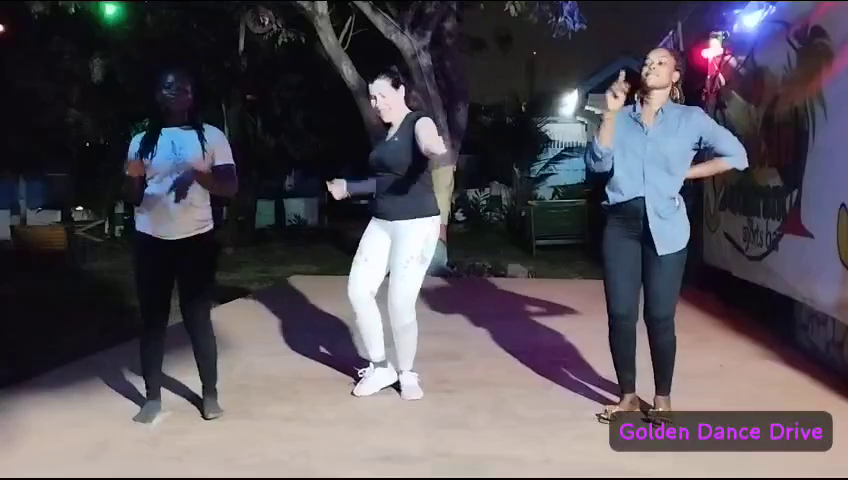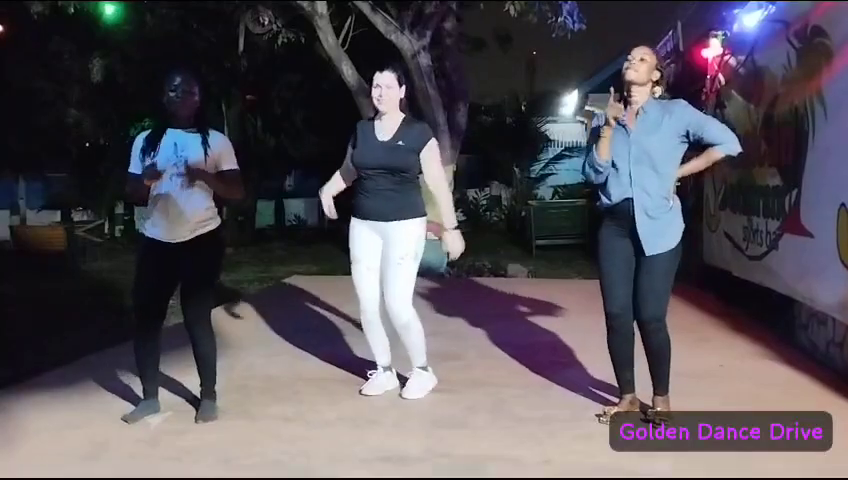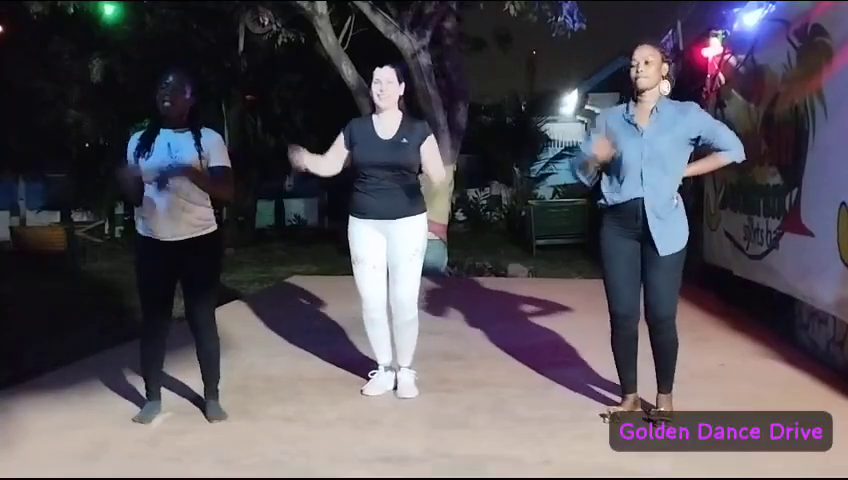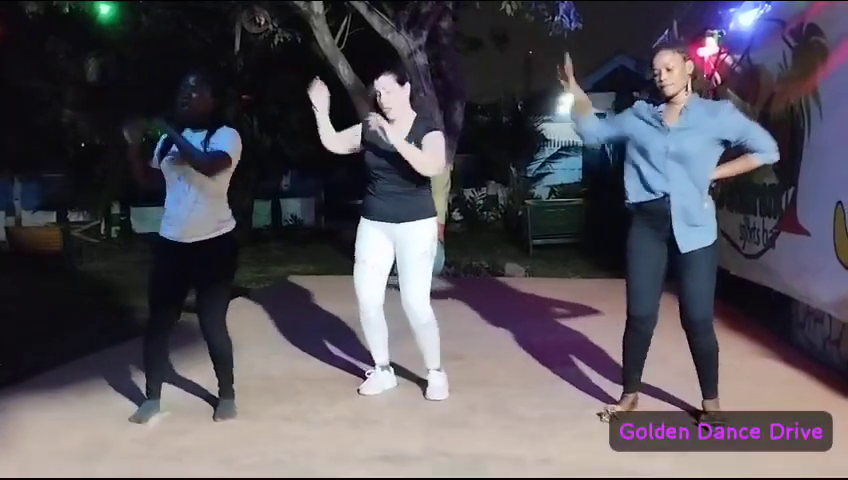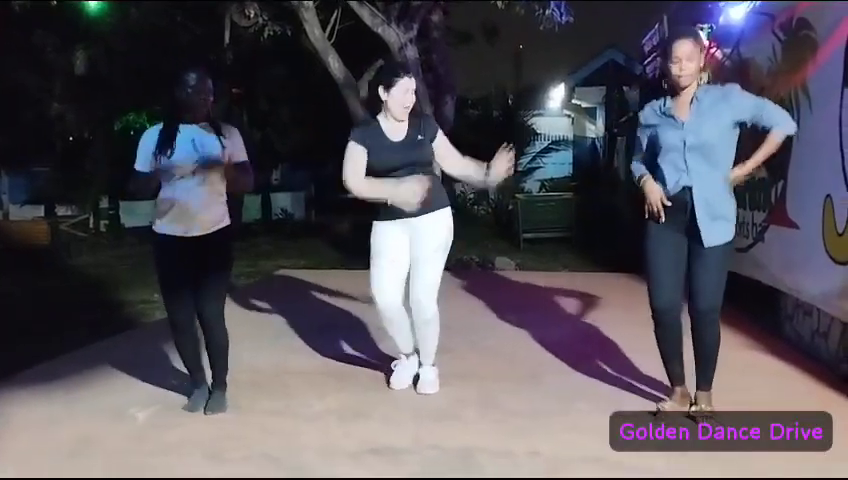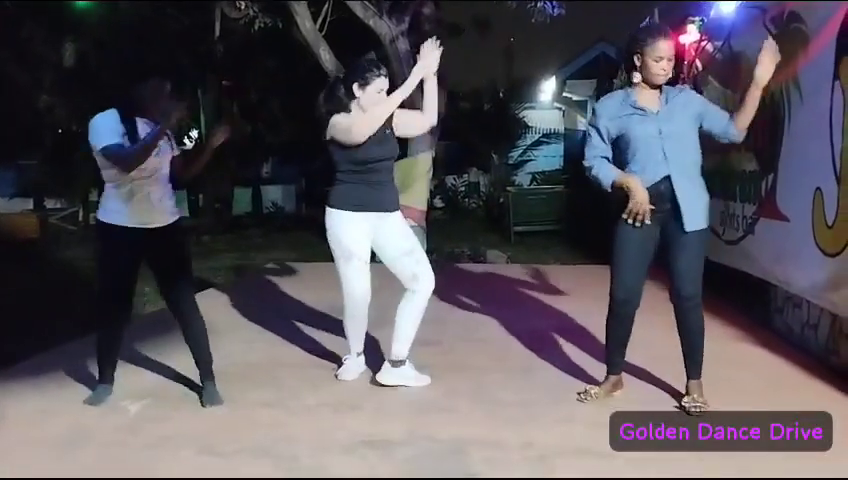
dt=0.5s
person 1, frame 1
left shoulder: (691, 118)
right shoulder: (620, 119)
left elbow: (736, 156)
right elbow: (597, 163)
left wrist: (683, 173)
right wrist: (611, 113)
left hip: (665, 227)
right hip: (621, 224)
left knee: (659, 316)
right knee: (620, 314)
left ankle: (662, 398)
right ankle: (627, 395)
person 1, frame 2
left shoulder: (676, 112)
right shoulder: (603, 121)
left elbow: (727, 143)
right elbow: (594, 173)
left wrist: (677, 172)
right wrist: (608, 128)
left hip: (658, 226)
right hip: (615, 225)
left knee: (650, 317)
right knee: (616, 314)
left ankle: (661, 397)
right ankle: (627, 396)
person 1, frame 3
left shoulder: (686, 114)
right shoulder: (609, 119)
left elbow: (733, 149)
right elbow: (584, 175)
left wrist: (681, 172)
right wrist: (593, 158)
left hip: (664, 225)
right hip: (618, 224)
left knee: (661, 315)
right knee: (622, 314)
left ankle: (665, 396)
right ankle: (629, 395)
person 1, frame 4
left shoulder: (717, 114)
right shoulder: (640, 116)
left elbow: (766, 149)
right elbow: (595, 131)
left wrist: (713, 173)
right wrist: (576, 92)
left hip: (693, 226)
right hip: (647, 223)
left knee: (698, 318)
right knee: (640, 315)
left ankle: (711, 400)
right ankle: (630, 393)
person 1, frame 5
left shoulder: (728, 98)
right shoulder: (651, 114)
left elbow: (783, 123)
right elbow: (640, 161)
left wrist: (743, 170)
right wrist: (646, 182)
left hip: (712, 218)
right hip: (666, 217)
left knee: (705, 309)
right knee: (664, 307)
left ankle: (703, 394)
right ankle: (678, 390)
person 1, frame 6
left shoulder: (687, 100)
right shoulder: (611, 107)
left elbow: (732, 132)
right elbow: (594, 161)
left wrist: (758, 84)
right wrist: (629, 182)
left hip: (686, 208)
right hip: (640, 207)
left knee: (688, 297)
right knee: (623, 297)
left ankle: (694, 385)
right ankle: (612, 376)
person 2, frame 1
left shoulder: (211, 136)
right shoulder: (142, 141)
left elbow: (231, 187)
right elbow: (132, 195)
left wrist: (196, 175)
right wrist: (134, 178)
left hip: (197, 240)
right hip: (151, 241)
left knee: (197, 318)
right knee: (152, 319)
left ankle: (210, 393)
right ankle: (152, 398)
person 2, frame 2
left shoulder: (215, 141)
right shoulder: (145, 141)
left elbow: (237, 192)
right elbow: (131, 192)
left wrist: (205, 176)
right wrist: (145, 182)
left hip: (202, 241)
right hip: (156, 241)
left knee: (197, 319)
right knee: (145, 317)
left ankle: (208, 396)
right ankle: (149, 397)
person 2, frame 3
left shoulder: (209, 139)
right shoulder: (140, 141)
left elbow: (226, 189)
right elbow: (133, 194)
left wrist: (188, 171)
right wrist: (131, 186)
left hip: (200, 242)
right hip: (153, 244)
left knee: (202, 321)
right knee: (154, 321)
left ankle: (212, 397)
right ankle: (152, 399)
person 2, frame 4
left shoulder: (226, 136)
right shoulder: (169, 140)
left elbow: (210, 167)
right elbow: (147, 181)
left wrist: (169, 132)
right wrist: (134, 146)
left hip: (214, 243)
right hip: (171, 242)
left knee: (211, 323)
right knee: (158, 321)
left ankle: (227, 394)
right ankle: (152, 397)
person 2, frame 5
left shoulder: (227, 134)
right shoulder: (154, 136)
left elbow: (246, 182)
right elbow: (140, 184)
left wrist: (222, 168)
right wrist: (158, 180)
left hip: (214, 237)
right hip: (170, 238)
left knee: (211, 315)
right knee: (180, 317)
left ankle: (219, 387)
right ankle: (198, 384)
person 2, frame 6
left shoulder: (160, 127)
right shoulder: (106, 122)
left elbow: (181, 172)
right elbow: (126, 163)
left wrist: (211, 145)
right wrist: (167, 123)
left hip: (165, 226)
right hip: (119, 229)
left knee: (183, 303)
right knee: (114, 308)
left ankle: (208, 379)
right ankle: (104, 380)
person 3, frame 1
left shoulder: (420, 122)
right shoulder: (388, 134)
left elbow: (432, 144)
left wrist: (435, 148)
right wrist: (351, 188)
left hip: (417, 224)
right hip: (382, 224)
left knee: (400, 304)
right knee: (358, 290)
left ankle: (407, 374)
right ankle: (380, 367)
person 3, frame 2
left shoulder: (419, 132)
right shoulder: (362, 130)
left elbow: (437, 181)
right elbow: (349, 170)
left wrist: (450, 226)
right wrist: (330, 188)
left hip: (405, 224)
right hip: (365, 225)
left knee: (397, 303)
right knee: (367, 302)
left ankle: (423, 372)
right ankle: (384, 371)
person 3, frame 3
left shoulder: (418, 130)
right shoulder: (355, 129)
left elbow: (436, 173)
right elbow: (330, 165)
left wrist: (435, 173)
right wrist: (305, 159)
left hip: (407, 222)
right hip: (364, 223)
left knee: (404, 300)
right knee: (371, 301)
left ankle: (406, 371)
right ankle: (384, 369)
person 3, frame 4
left shoulder: (428, 130)
right shoulder: (369, 128)
left elbow: (432, 165)
right elbow: (335, 143)
left wrist: (397, 139)
right wrist: (321, 108)
left hip: (415, 225)
right hip: (373, 224)
left knee: (415, 303)
right knee: (367, 300)
left ankle: (436, 372)
right ankle: (381, 370)
person 3, frame 5
left shoulder: (425, 125)
right shoulder: (363, 134)
left elbow: (452, 163)
right elbow: (353, 182)
left wrist: (487, 173)
right wrist: (394, 190)
left hip: (433, 217)
right hip: (390, 223)
left knee: (422, 298)
right knee: (385, 298)
left ankle: (429, 366)
right ankle: (408, 357)
person 3, frame 6
left shoulder: (386, 118)
right shoulder: (338, 120)
left elbow: (426, 122)
right elbow: (360, 130)
left wrist: (429, 75)
right wrist: (412, 78)
left hip: (388, 216)
right hip: (348, 216)
left knee: (422, 281)
right knee: (358, 293)
left ankle: (396, 365)
right ankle: (355, 356)
